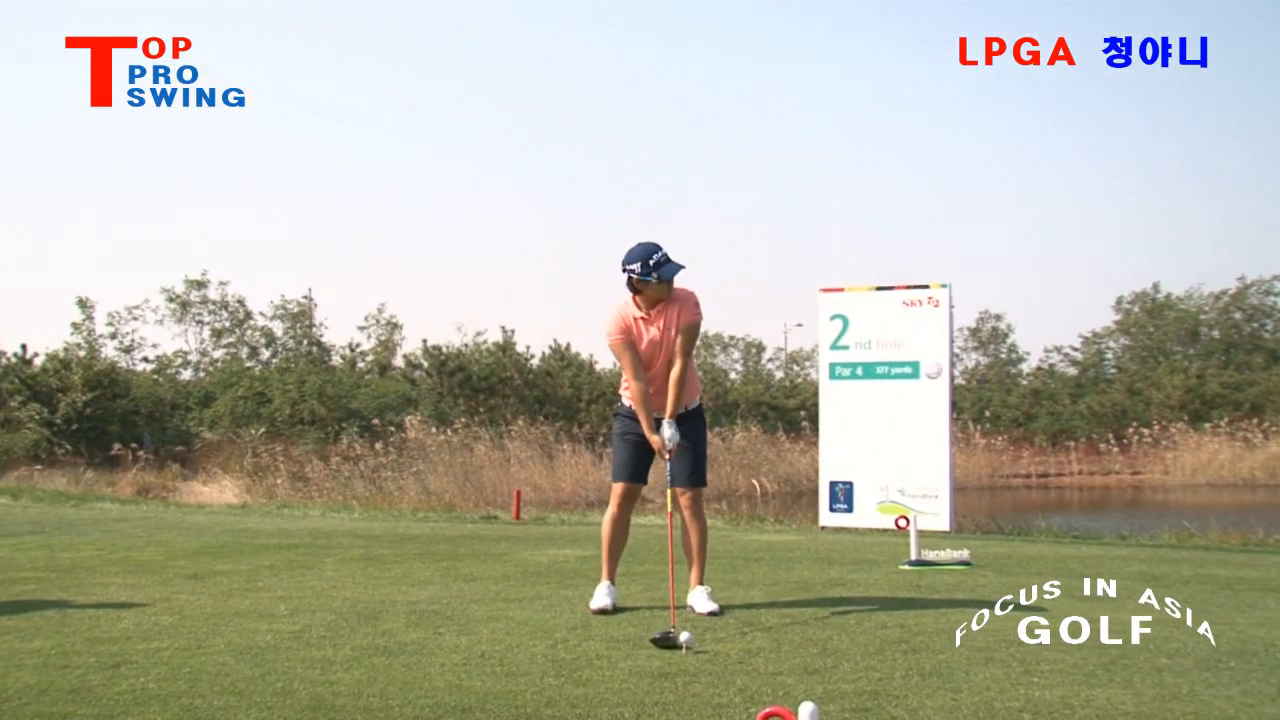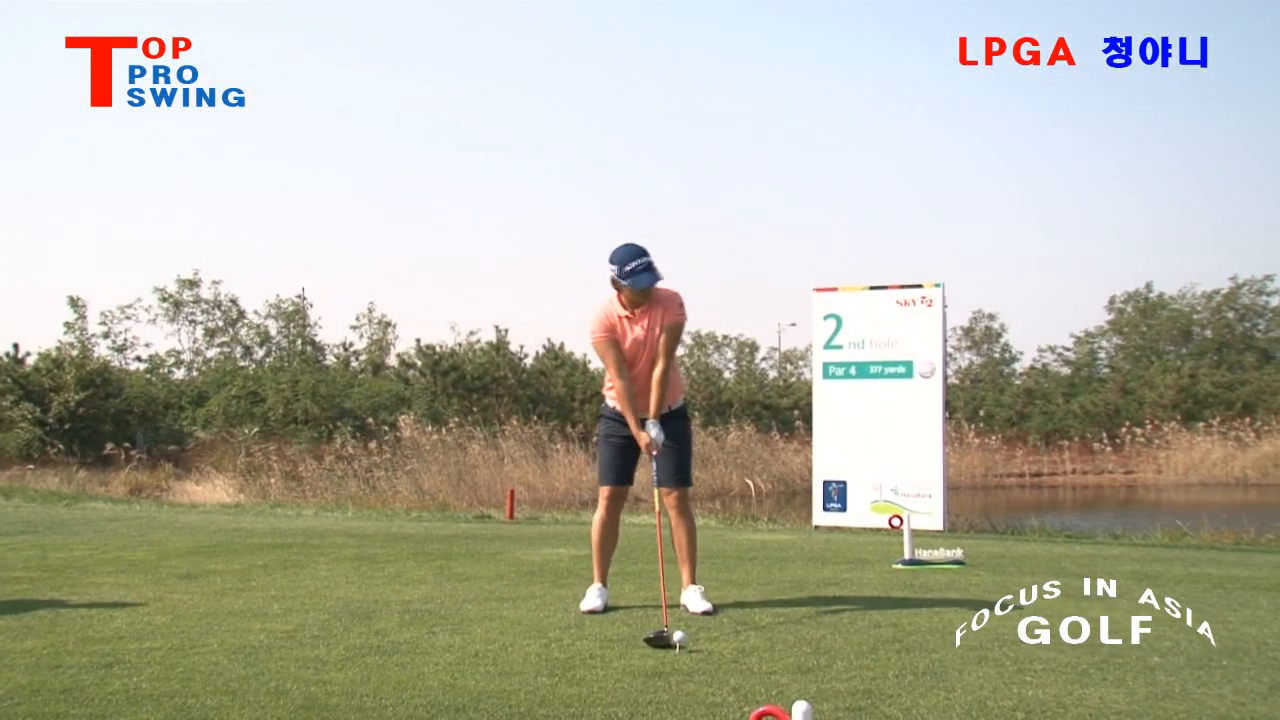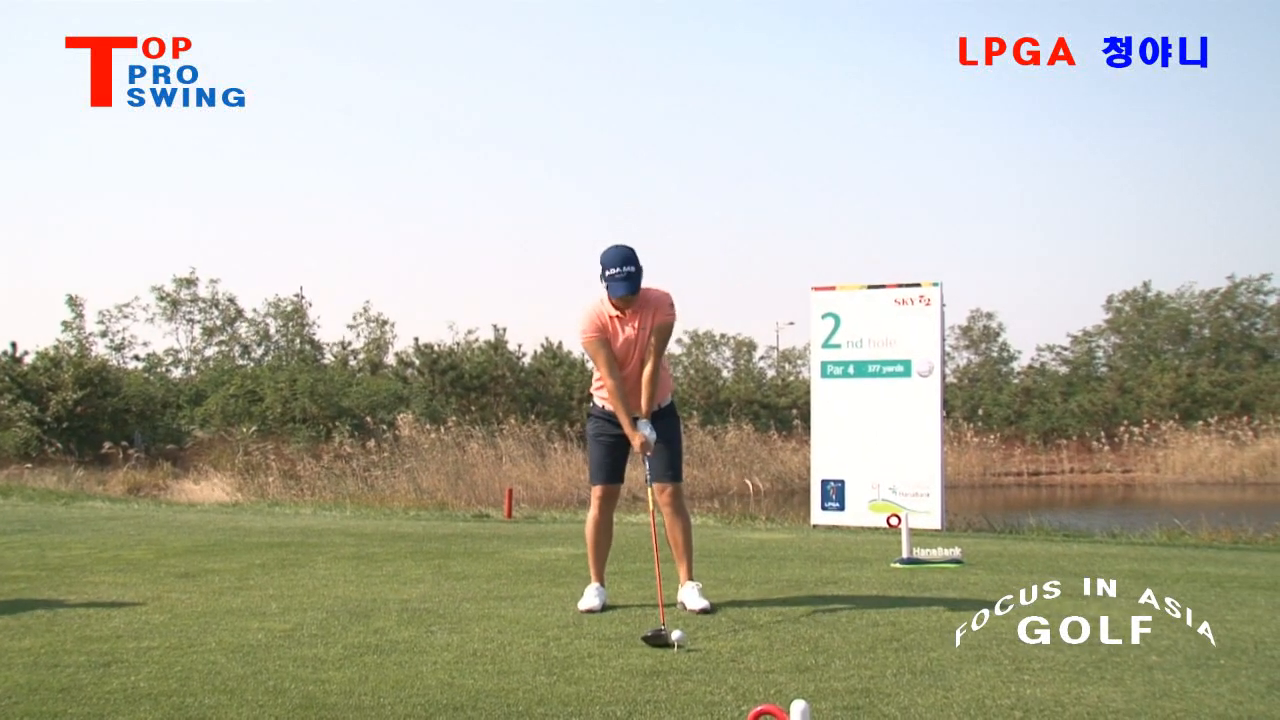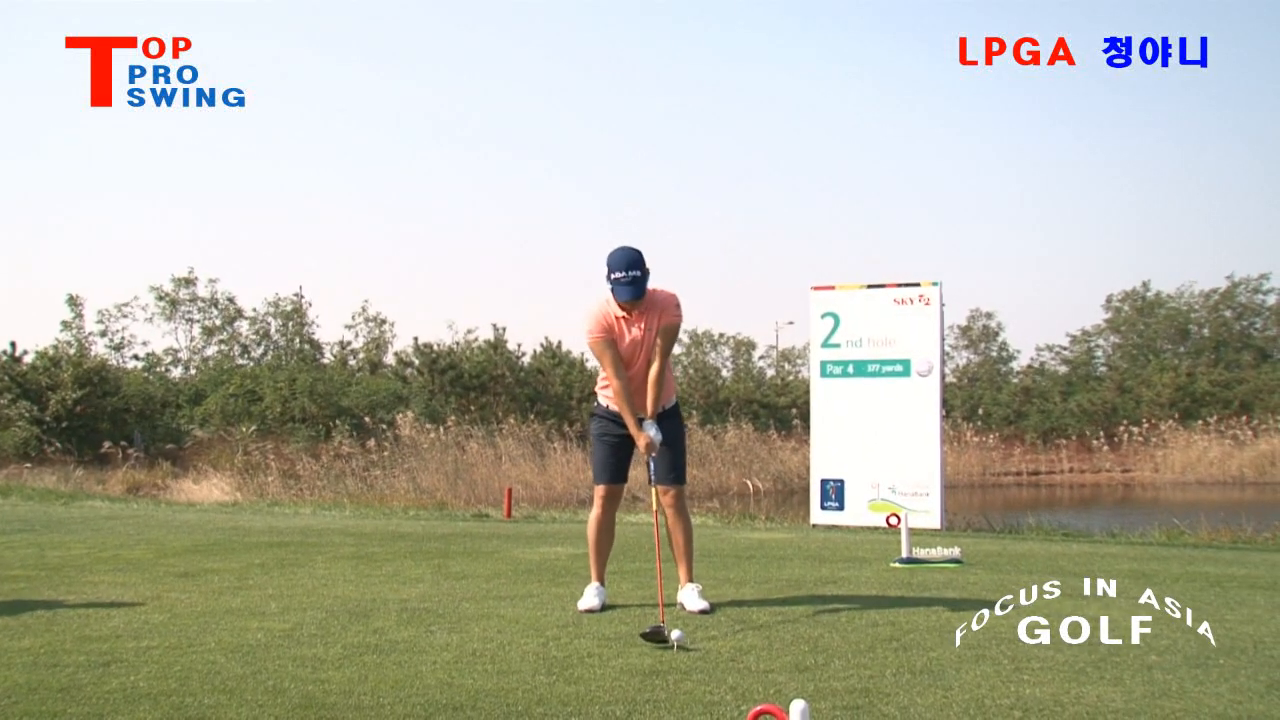
dt=0.2s
person 1, frame 1
left shoulder: (686, 302)
right shoulder: (620, 319)
left elbow: (680, 364)
right elbow: (636, 379)
left wrist: (671, 421)
right wrist: (651, 433)
left hip: (684, 414)
right hip: (634, 414)
left knee: (690, 499)
right knee: (622, 496)
left ankle: (698, 589)
right ankle: (607, 584)
person 1, frame 2
left shoulder: (671, 303)
right shoulder: (603, 319)
left elbow: (663, 365)
right elbow: (620, 379)
left wrist: (654, 421)
right wrist: (637, 432)
left hip: (668, 413)
right hip: (618, 415)
left knee: (677, 498)
right knee: (609, 498)
left ankle: (690, 588)
right ankle: (598, 586)
person 1, frame 3
left shoulder: (661, 303)
right shoulder: (593, 318)
left elbow: (651, 364)
right elbow: (610, 379)
left wrist: (645, 420)
right wrist: (630, 431)
left hip: (658, 410)
right hip: (608, 415)
left knee: (670, 494)
right knee: (601, 497)
left ankle: (687, 584)
right ankle: (596, 586)
person 1, frame 4
left shoulder: (668, 304)
right shoulder: (600, 318)
left elbow: (657, 365)
right elbow: (617, 379)
left wrist: (651, 421)
right wrist: (636, 433)
left hip: (663, 411)
right hip: (612, 414)
left knee: (673, 495)
right knee: (604, 497)
left ankle: (688, 586)
right ankle: (596, 585)
